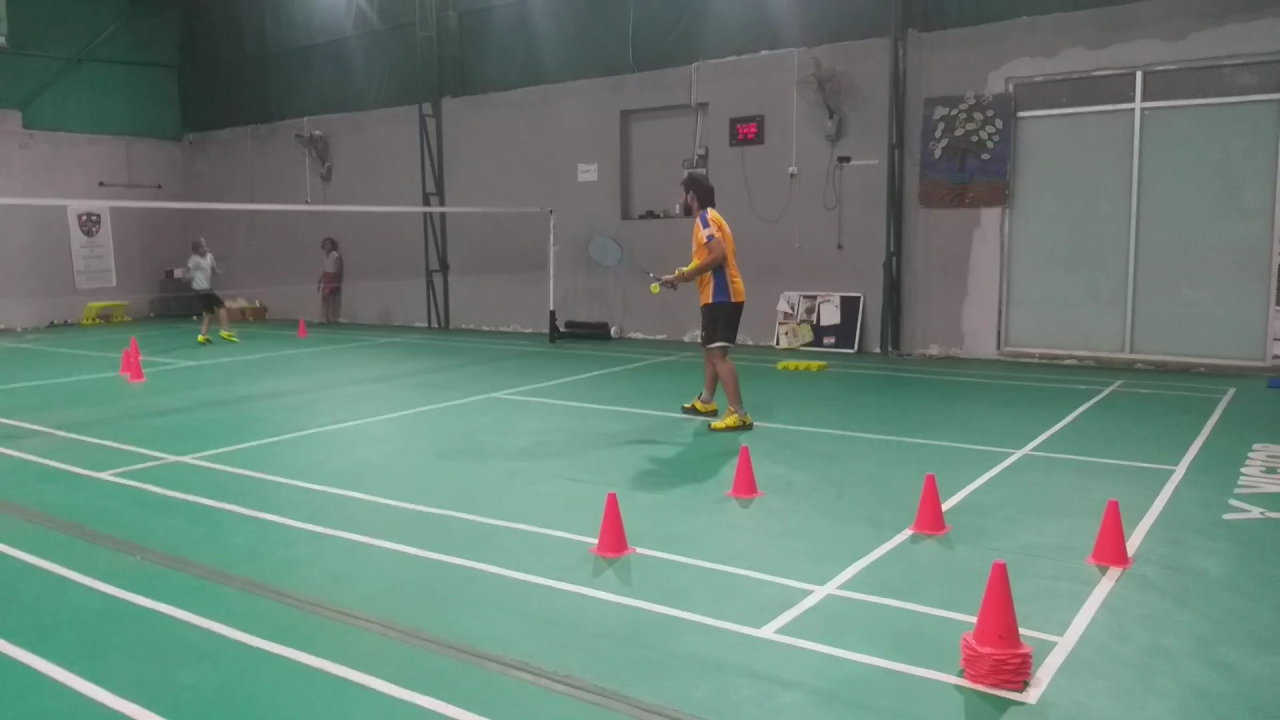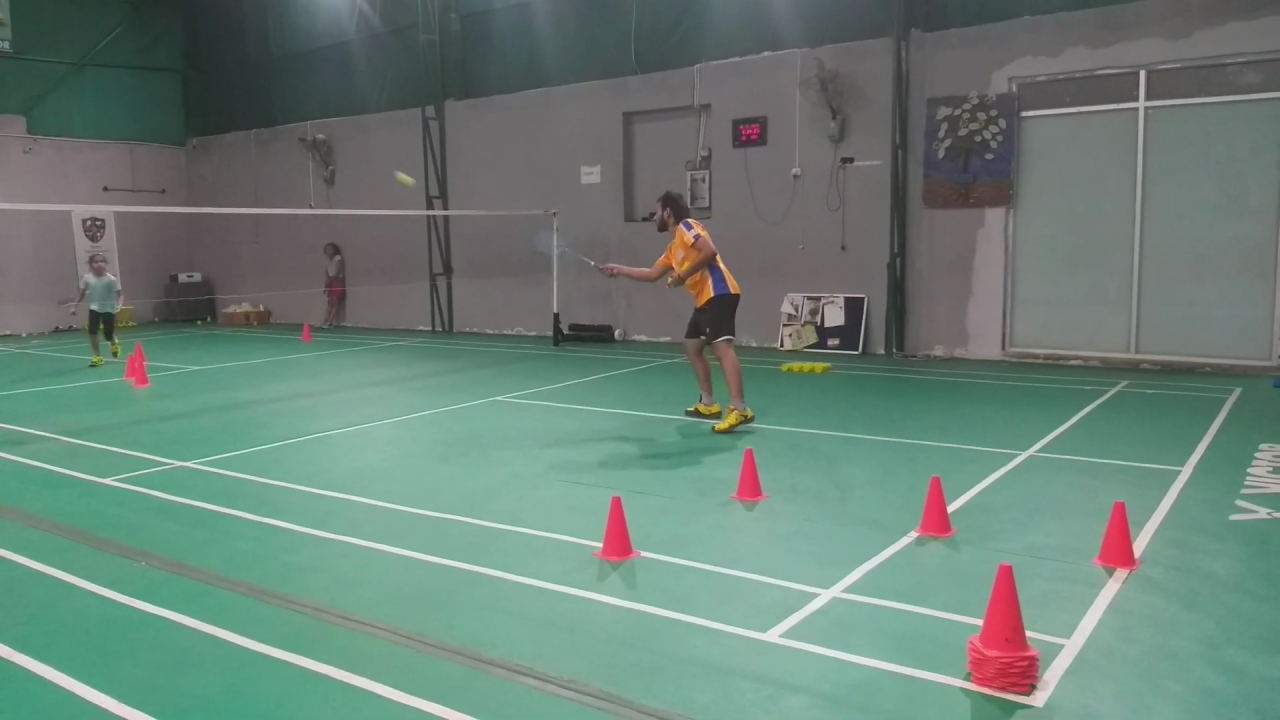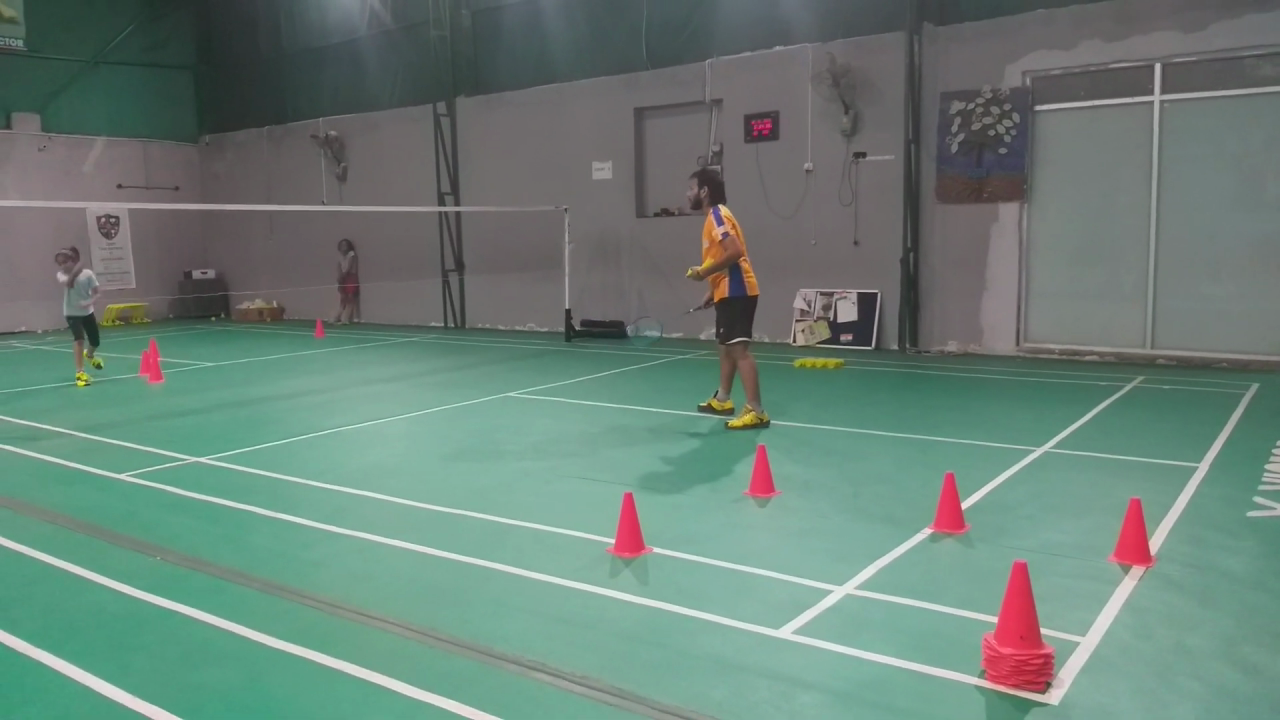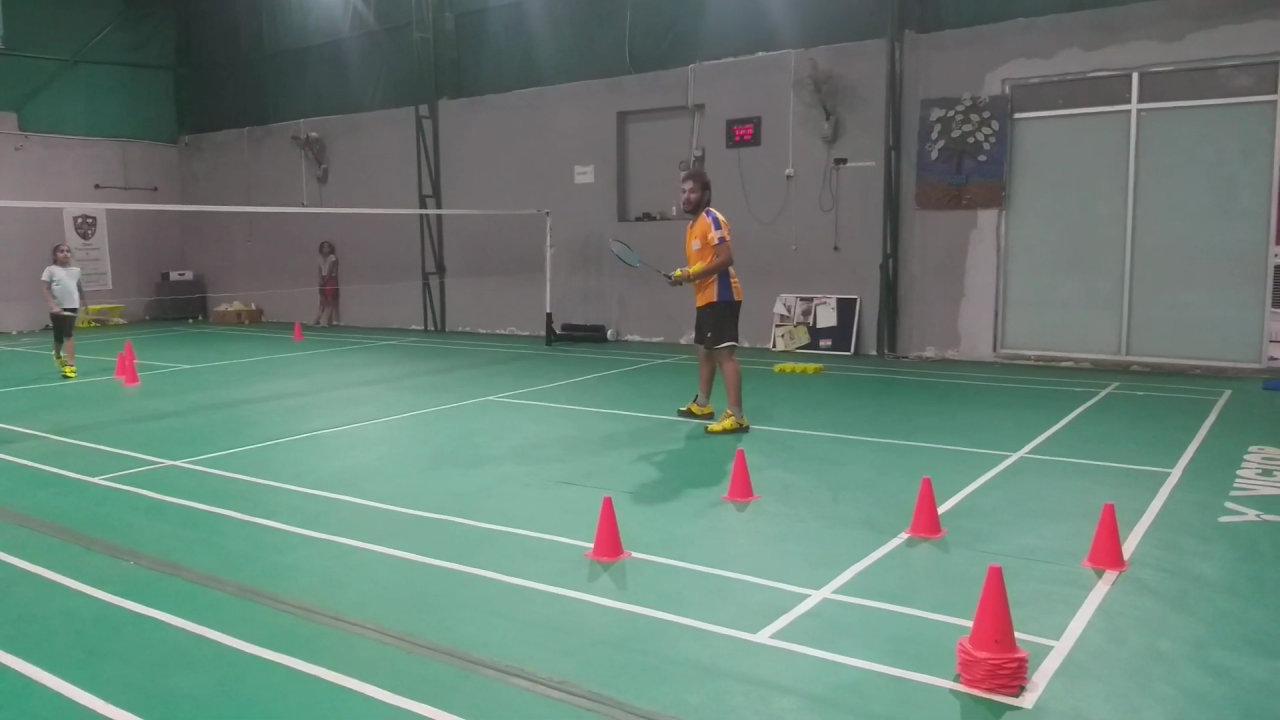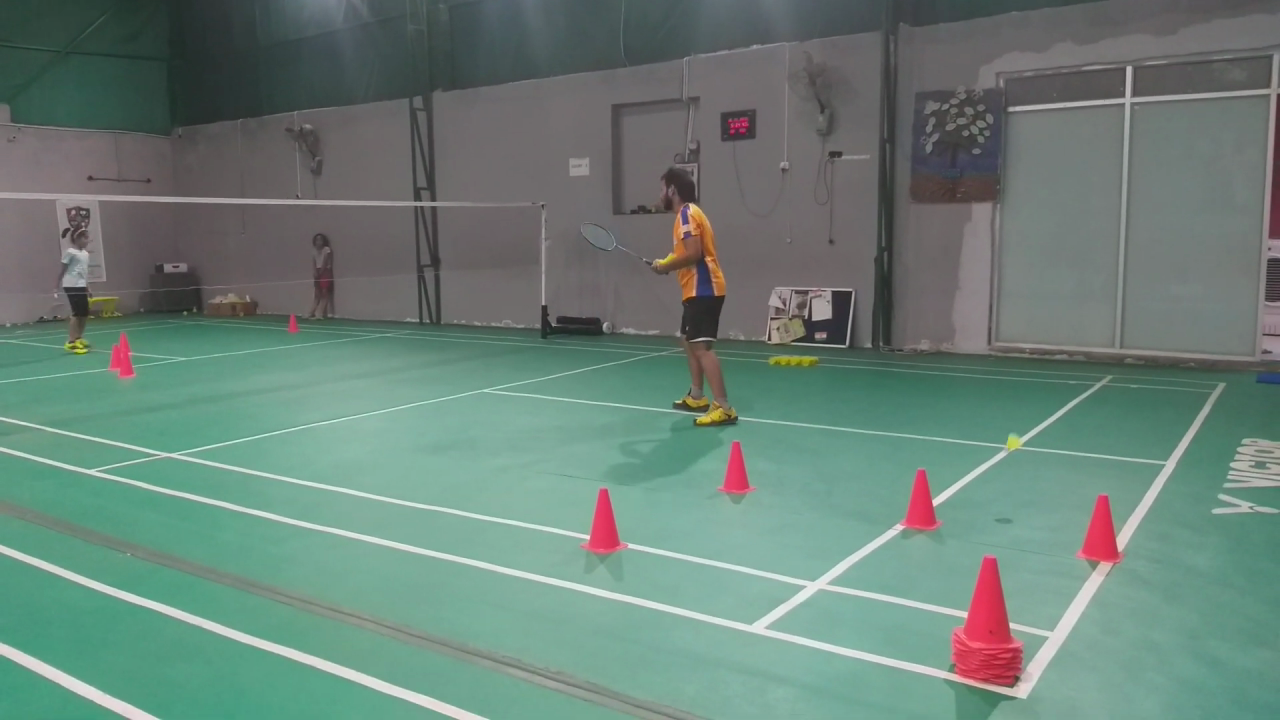
dt=1s
person 1, frame 1
left shoulder: (705, 218)
right shoulder: (708, 219)
left elbow: (718, 256)
left wrist: (689, 273)
right wrist: (678, 277)
left hip: (720, 297)
right hip: (719, 297)
left knee: (718, 354)
right knee: (711, 351)
left ankle: (739, 414)
right ankle: (706, 402)
person 1, frame 2
left shoulder: (687, 226)
right shoulder: (673, 246)
left elbow: (710, 251)
right elbow: (653, 274)
left wrist: (683, 274)
right wrist: (618, 270)
left hip: (719, 294)
right hip: (705, 299)
left knee: (722, 348)
right knee: (692, 348)
left ankle: (739, 409)
right ankle: (708, 404)
person 1, frame 3
left shoulder: (718, 215)
right shoulder: (713, 217)
left elbow: (734, 253)
left wrist: (703, 272)
right wrist: (712, 291)
left hip: (736, 292)
right hip: (728, 292)
left knee: (739, 349)
right knee: (725, 347)
left ankle: (756, 411)
right ankle: (722, 400)
person 1, frame 4
left shoulder: (712, 219)
right shoulder: (692, 224)
left elbow: (725, 259)
left wrist: (692, 275)
right wrist: (684, 275)
left hip: (720, 297)
right hip: (705, 299)
left knee: (724, 354)
right knee: (704, 352)
left ankle: (736, 416)
right ankle: (702, 405)
person 1, frame 5
left shoulder: (686, 214)
right shoulder: (689, 213)
left elbow: (693, 254)
left wrist: (664, 266)
right wrist: (668, 264)
left hip: (702, 290)
right hip: (701, 289)
left knee: (702, 347)
right knee: (690, 343)
left ankle: (723, 407)
right ankle: (696, 397)
